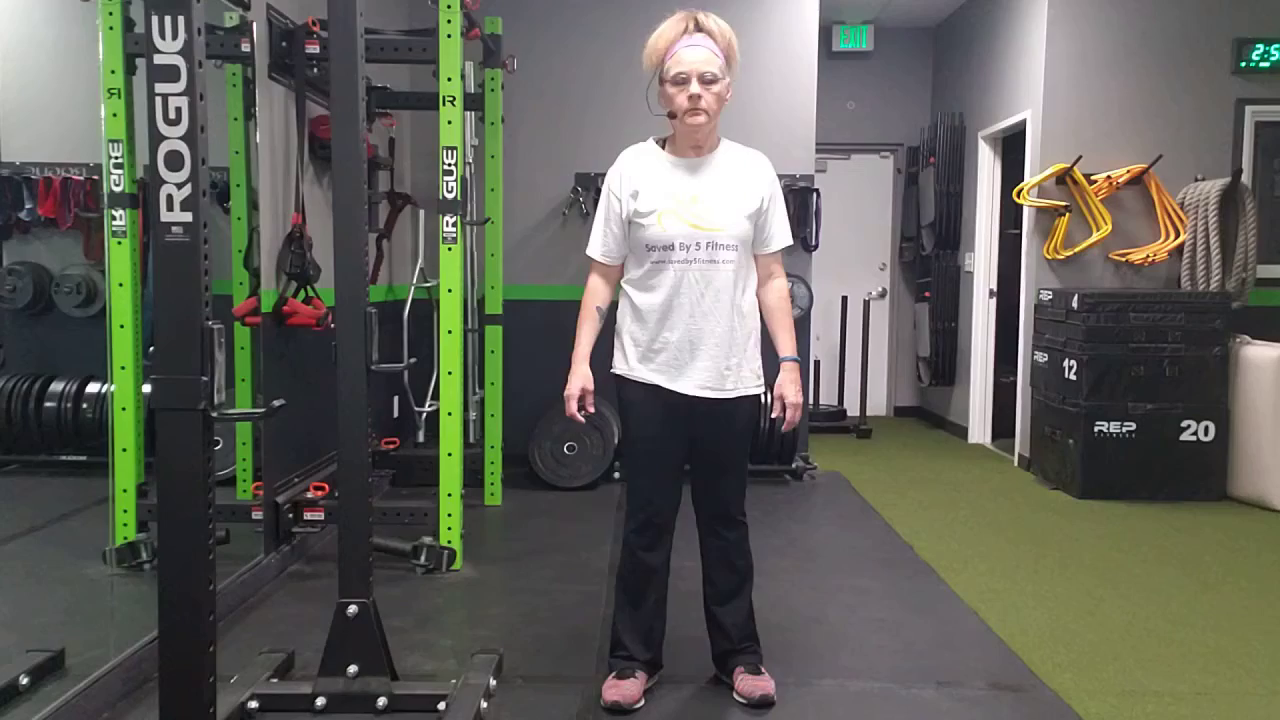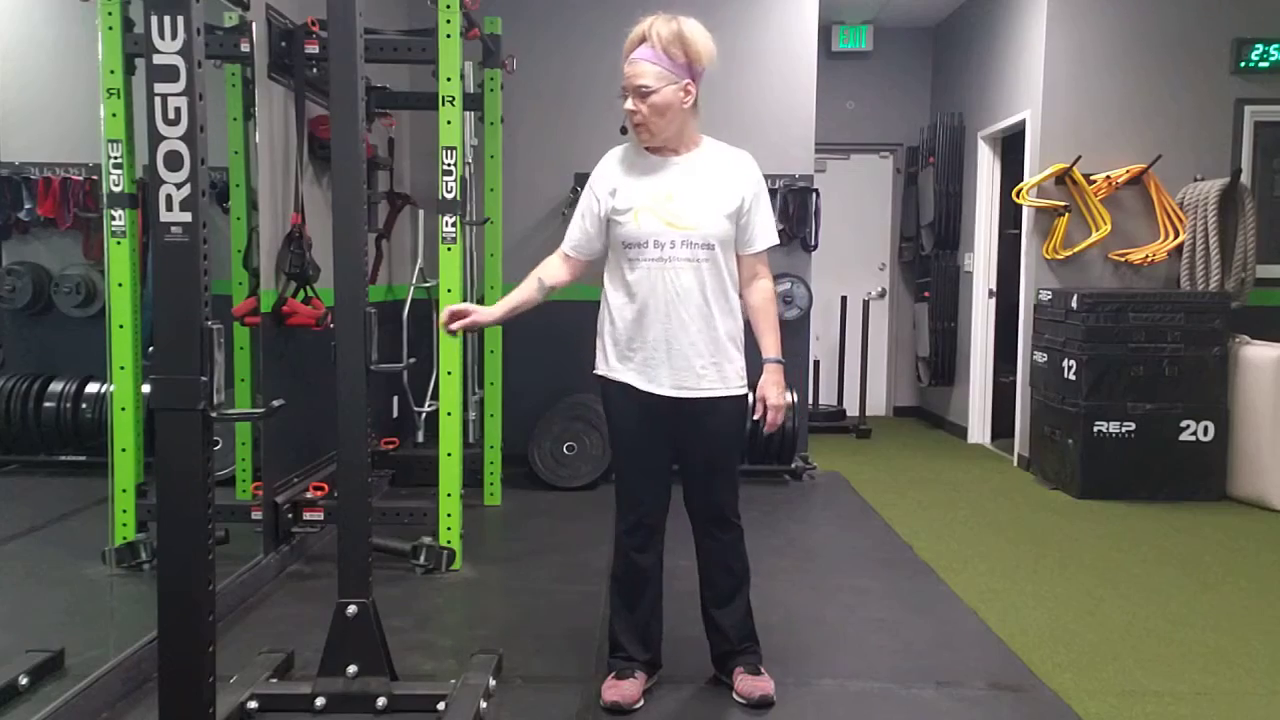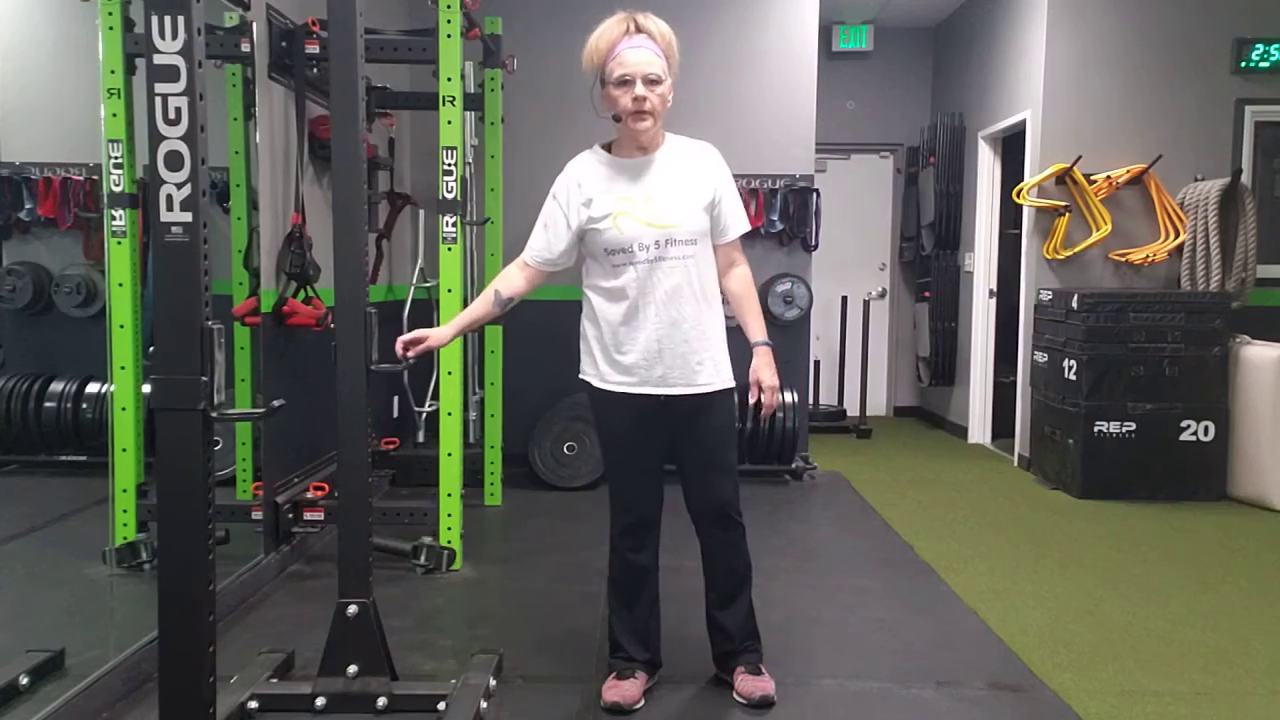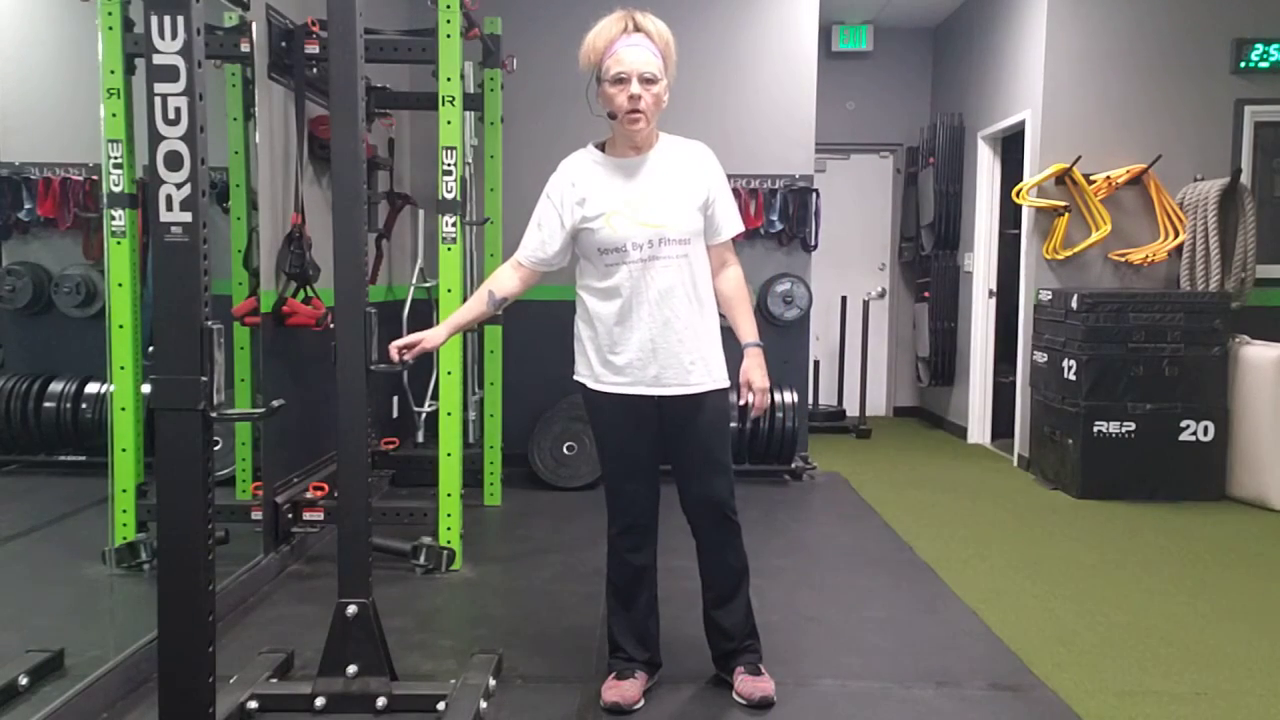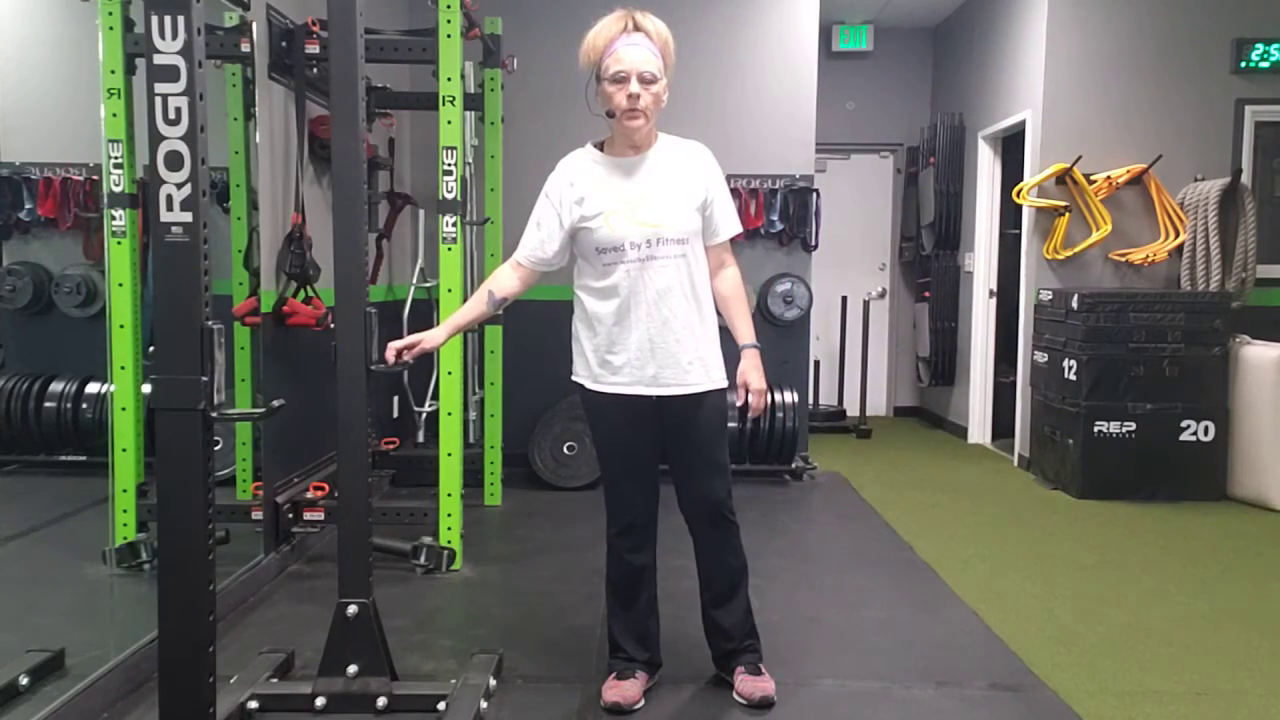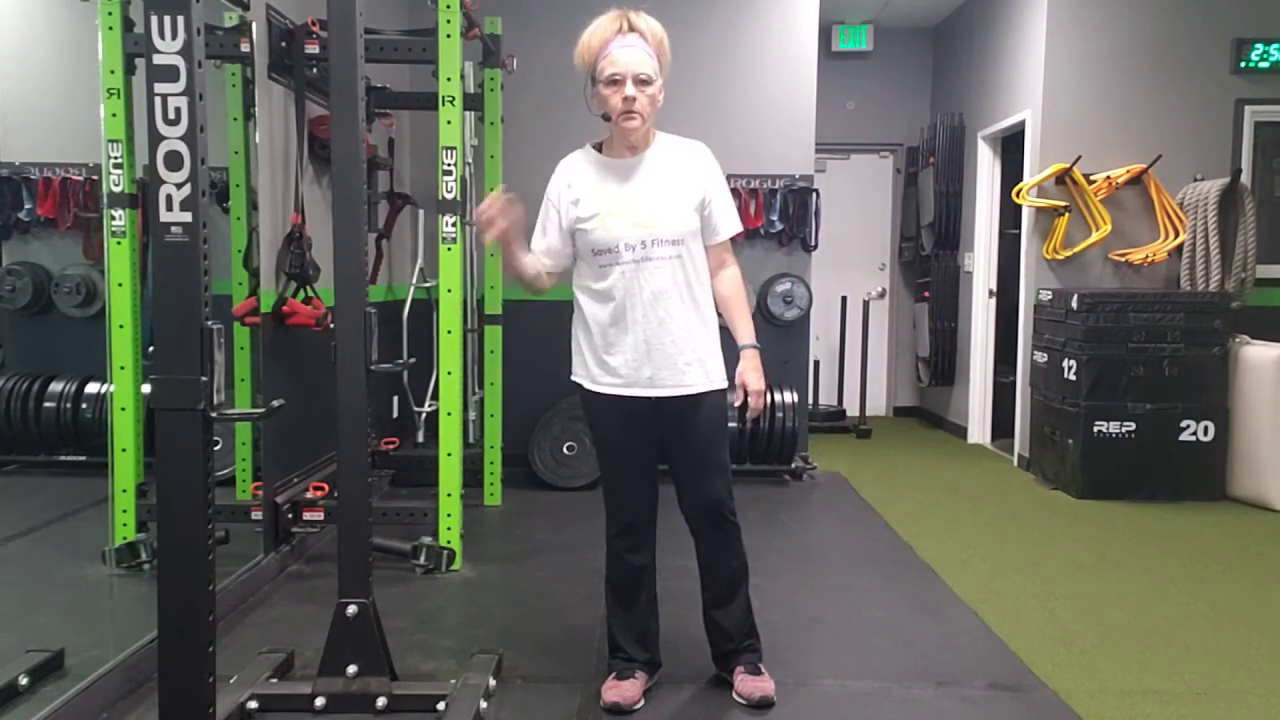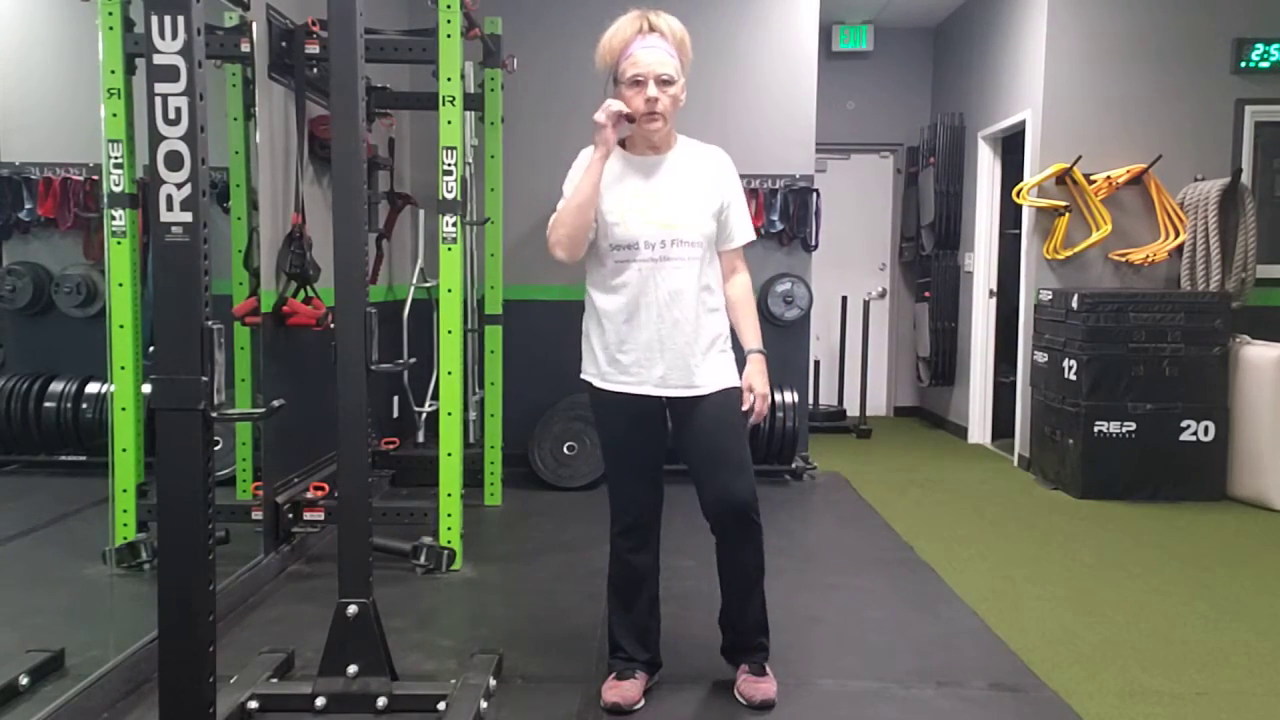
dt=0.5s
person 1, frame 1
left shoulder: (753, 171)
right shoulder: (632, 169)
left elbow: (769, 278)
right elbow: (602, 276)
left wrist: (789, 363)
right wrist: (580, 364)
left hip: (730, 382)
right hip: (650, 380)
left knee: (725, 521)
right knee: (647, 523)
left ankle: (739, 654)
right ankle: (633, 658)
person 1, frame 2
left shoulder: (735, 170)
right shoulder: (615, 170)
left elbow: (755, 279)
right elbow: (567, 262)
left wrist: (772, 365)
right wrist: (496, 311)
left hip: (713, 384)
right hip: (633, 380)
left knee: (719, 521)
right knee: (638, 523)
left ankle: (740, 655)
right ankle: (633, 658)
person 1, frame 3
left shoulder: (702, 162)
right shoulder: (582, 177)
left elbow: (731, 266)
right elbow: (527, 270)
left wrist: (761, 347)
right wrist: (449, 328)
left hip: (703, 380)
right hip: (621, 383)
left knee: (720, 517)
right knee: (632, 525)
left ankle: (740, 655)
right ankle: (632, 659)
person 1, frame 4
left shoulder: (696, 162)
right shoulder: (577, 175)
left elbow: (723, 266)
right elbow: (521, 269)
left wrist: (752, 349)
right wrist: (444, 329)
left hip: (696, 379)
right hip: (616, 382)
left knee: (715, 516)
right knee: (630, 525)
left ankle: (739, 655)
right ankle: (632, 659)
person 1, frame 5
left shoulder: (695, 163)
right shoulder: (575, 174)
left elbow: (722, 267)
right elbow: (520, 269)
left wrist: (749, 349)
right wrist: (442, 331)
left hip: (695, 377)
right hip: (614, 382)
left knee: (713, 515)
right knee: (629, 526)
left ankle: (740, 654)
right ankle: (632, 659)
person 1, frame 6
left shoulder: (695, 163)
right shoulder: (573, 175)
left elbow: (722, 266)
right elbow: (541, 274)
left wrist: (748, 350)
right wrist: (508, 241)
left hip: (692, 378)
right hip: (612, 382)
left knee: (713, 515)
right knee: (629, 525)
left ankle: (740, 654)
right ankle: (632, 659)
person 1, frame 7
left shoulder: (712, 166)
right shoulder: (596, 164)
left elbow: (733, 274)
right elbow: (564, 248)
left wrist: (755, 356)
right wrist: (602, 150)
left hip: (707, 376)
right hip: (622, 379)
left knee: (736, 509)
right knee: (633, 524)
left ankle: (748, 652)
right ankle: (632, 659)
